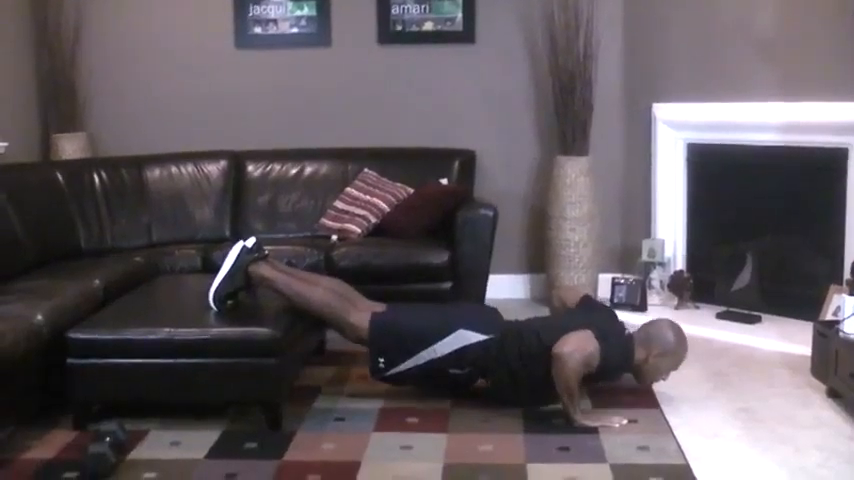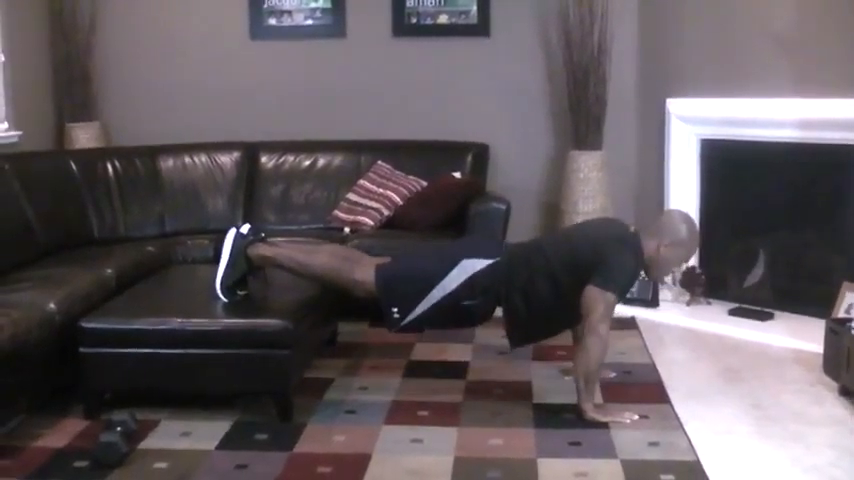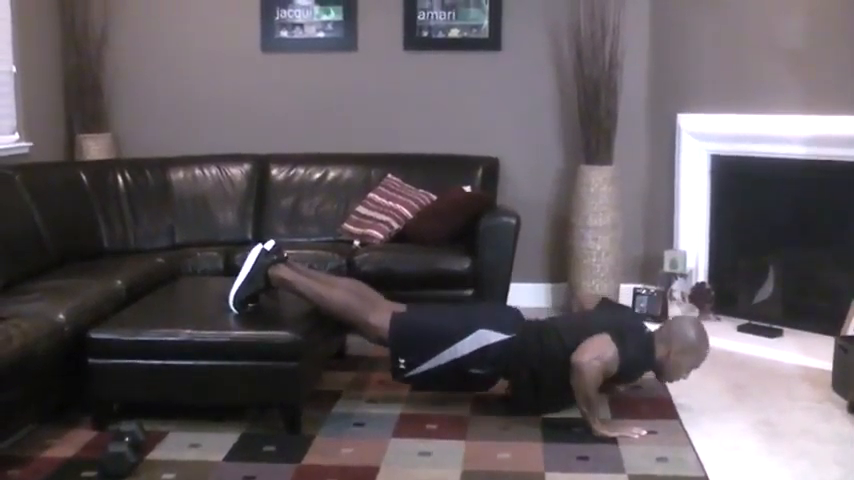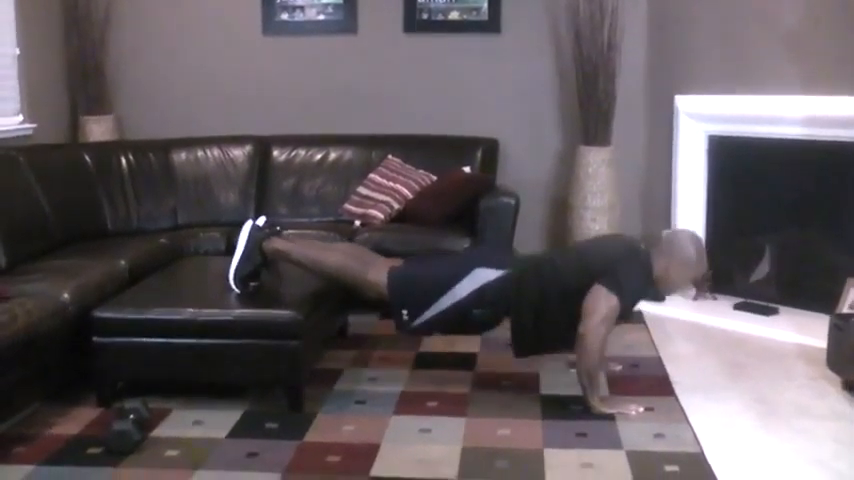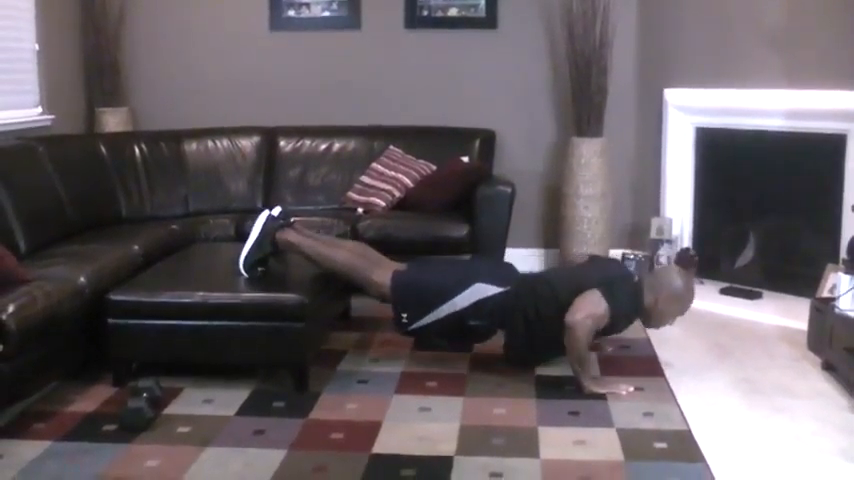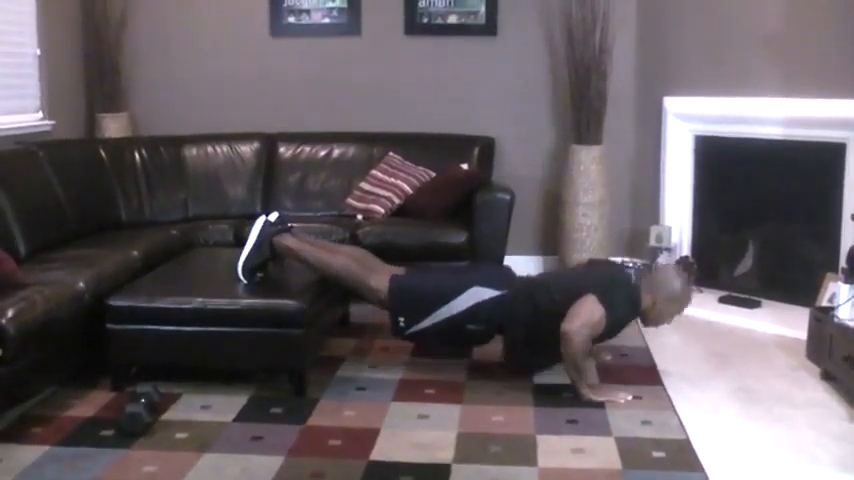
dt=0.7s
person 1, frame 1
left shoulder: (608, 323)
right shoulder: (615, 351)
left elbow: (566, 293)
right elbow: (567, 354)
right wrist: (577, 412)
left hip: (480, 331)
right hip: (473, 350)
left knee: (364, 312)
right knee: (358, 324)
left ankle: (257, 261)
right ankle: (253, 270)
person 1, frame 2
left shoulder: (618, 238)
right shoulder: (623, 257)
left elbow: (580, 309)
right elbow: (594, 329)
left wrist: (585, 363)
right wrist: (590, 405)
left hip: (487, 264)
right hip: (480, 277)
left knee: (367, 266)
right knee: (363, 278)
left ankle: (255, 245)
right ankle: (253, 252)
person 1, frame 3
left shoulder: (630, 326)
right shoulder: (636, 350)
left elbow: (584, 306)
right elbow: (584, 362)
left wrist: (602, 377)
right wrist: (597, 422)
left hip: (502, 330)
right hip: (494, 347)
left knee: (385, 313)
right knee: (378, 322)
left ankle: (278, 264)
right ankle: (272, 273)
person 1, frame 4
left shoulder: (629, 253)
right shoulder: (633, 274)
right elbow: (590, 329)
left wrist: (591, 357)
right wrist: (597, 398)
left hip: (498, 272)
right hip: (492, 286)
left knee: (383, 269)
right knee: (377, 279)
left ankle: (271, 237)
right ankle: (268, 245)
person 1, frame 5
left shoulder: (620, 277)
right shoulder: (624, 301)
right elbow: (576, 320)
right wrist: (588, 379)
left hip: (497, 285)
right hip: (491, 300)
left knee: (387, 272)
right knee: (381, 281)
left ankle: (284, 228)
right ankle: (278, 235)
person 1, frame 6
left shoulder: (618, 278)
right shoulder: (621, 299)
right elbow: (573, 330)
right wrist: (586, 386)
left hip: (496, 289)
right hip: (488, 305)
left knee: (385, 276)
right knee: (379, 286)
left ankle: (284, 234)
right ankle: (278, 241)
